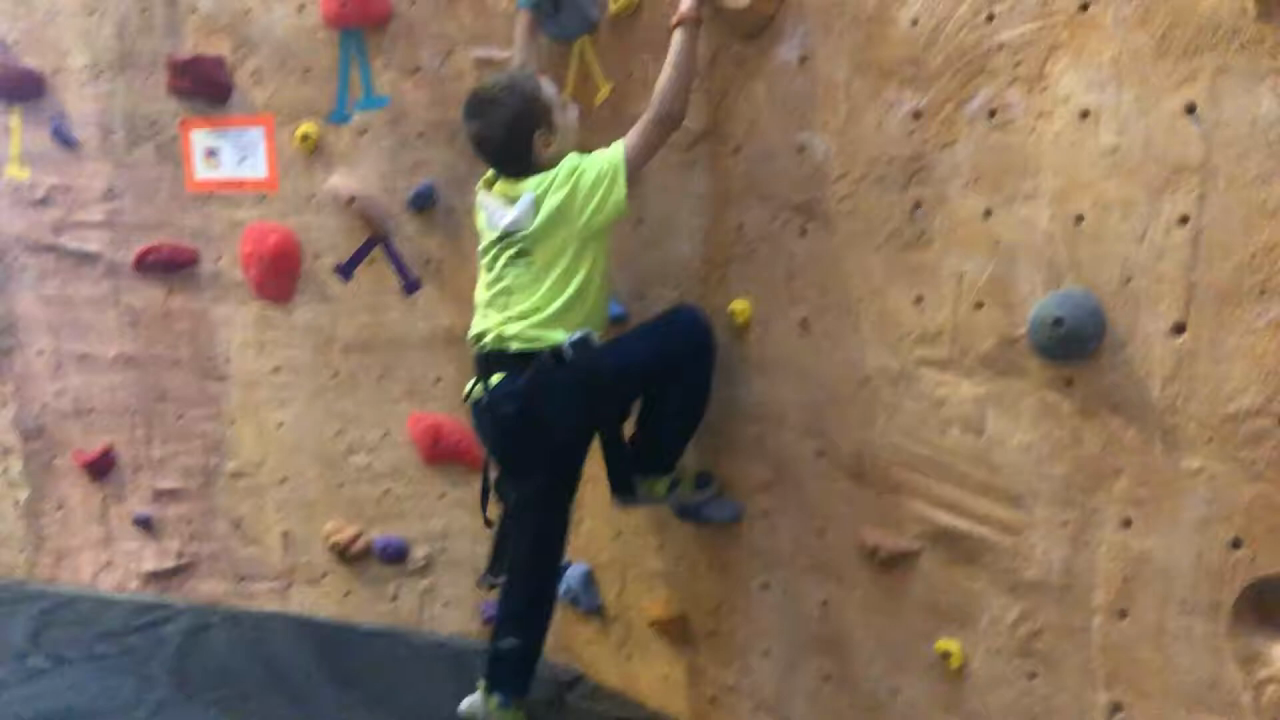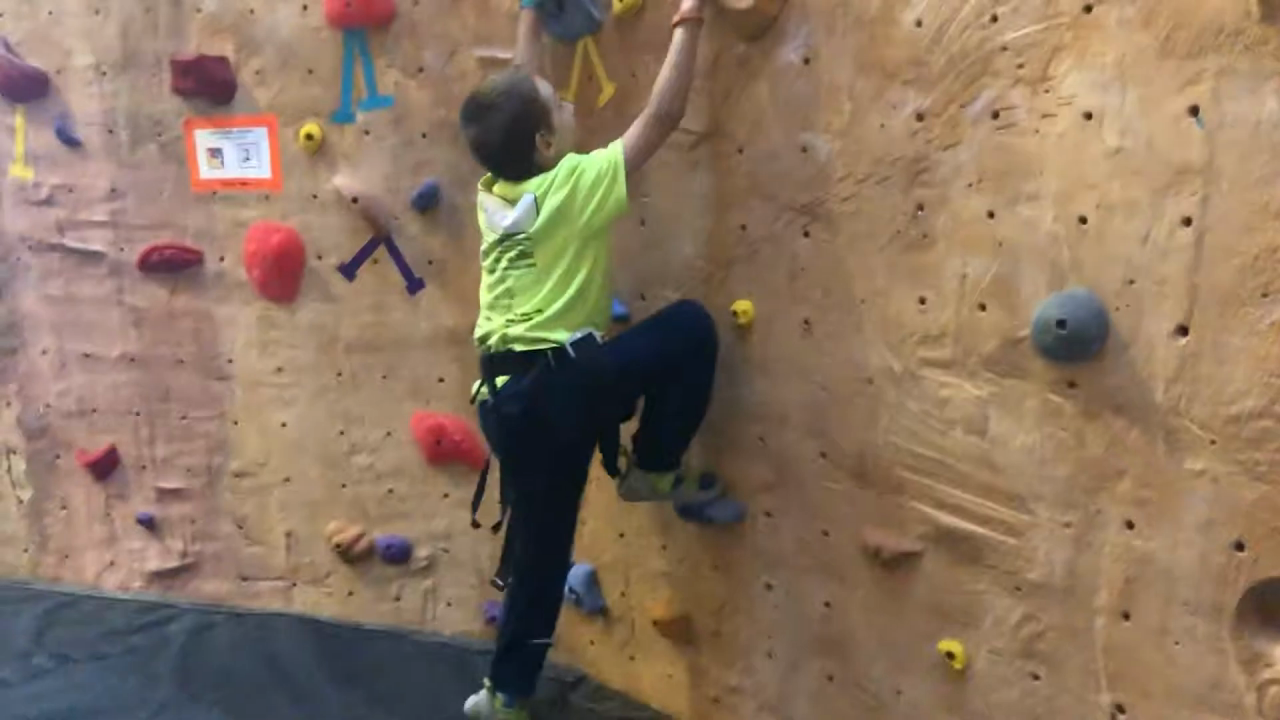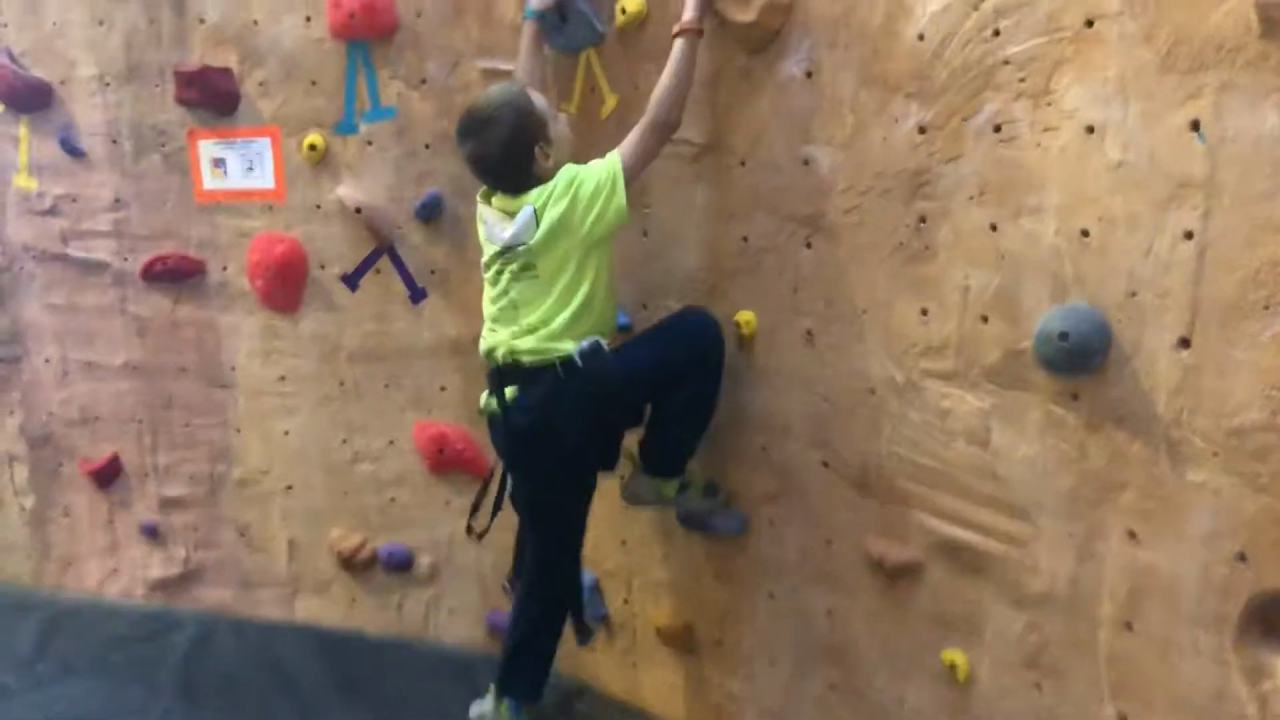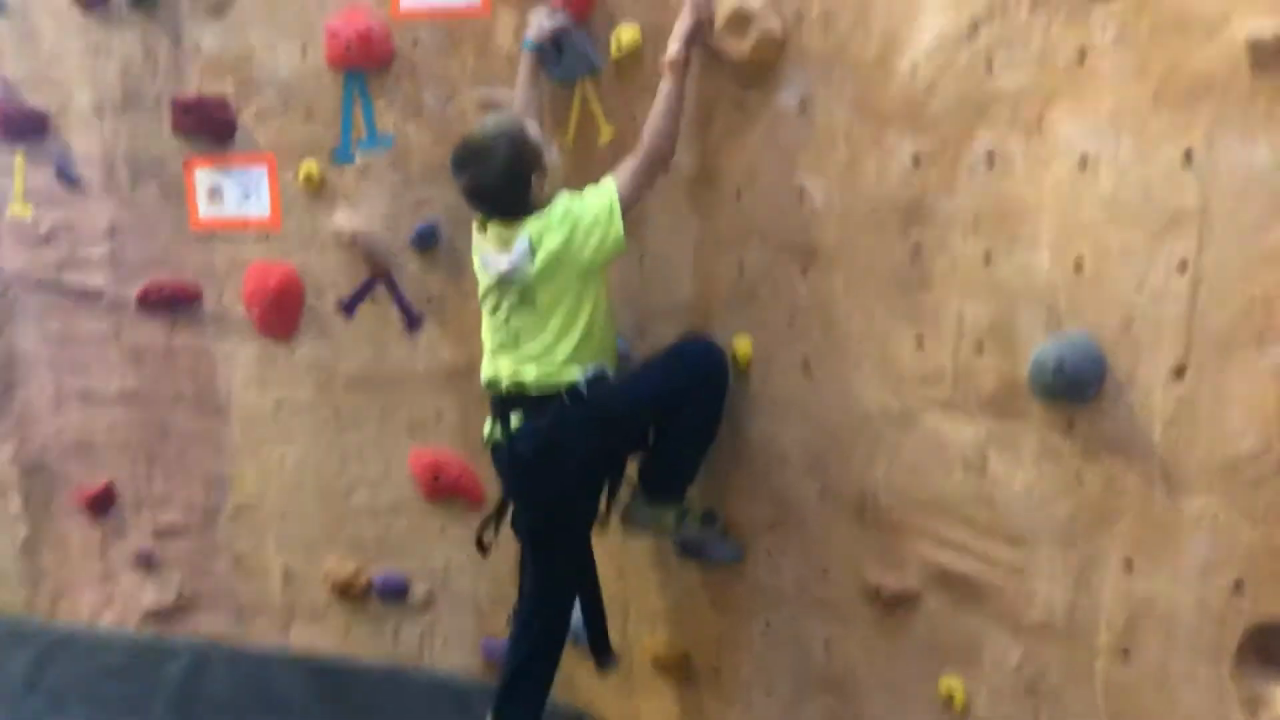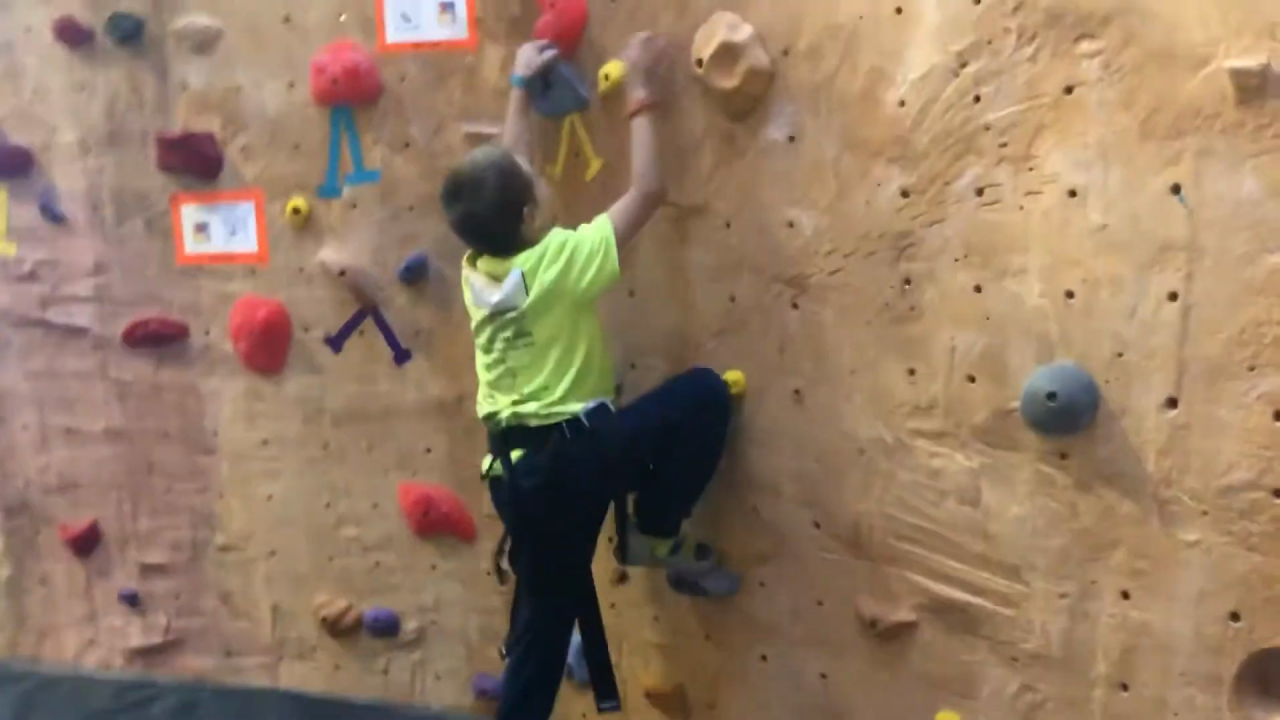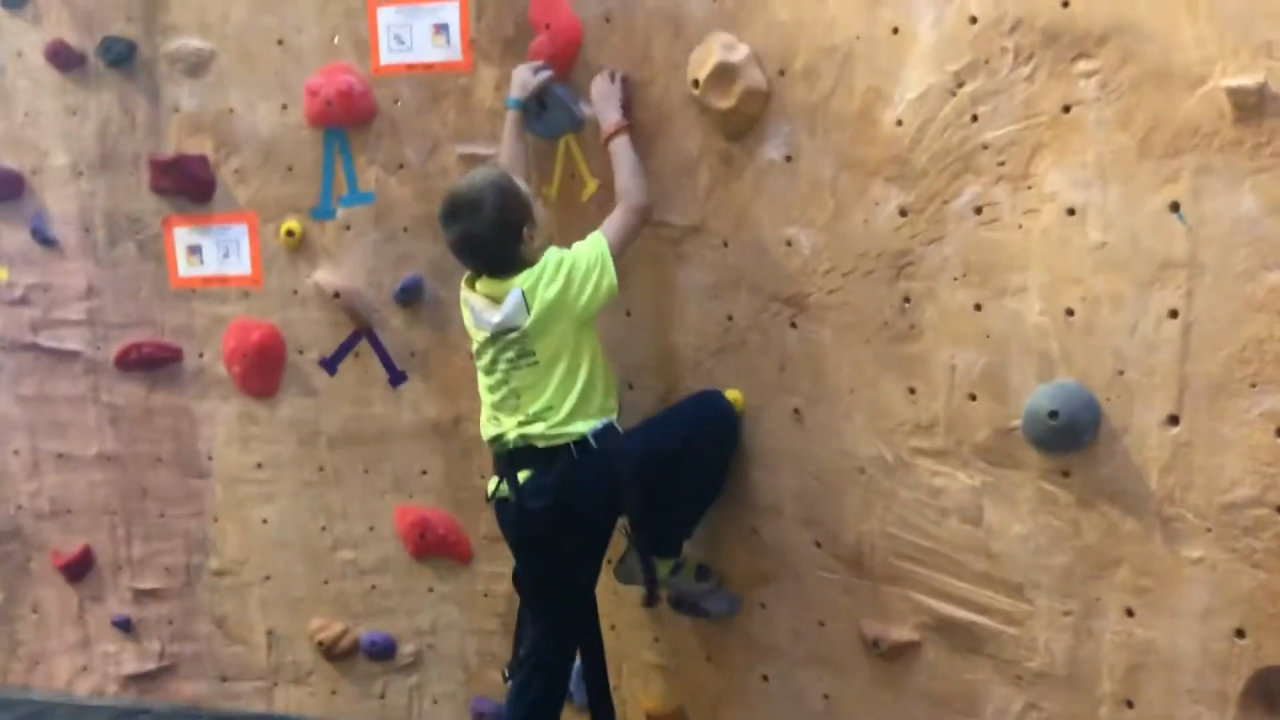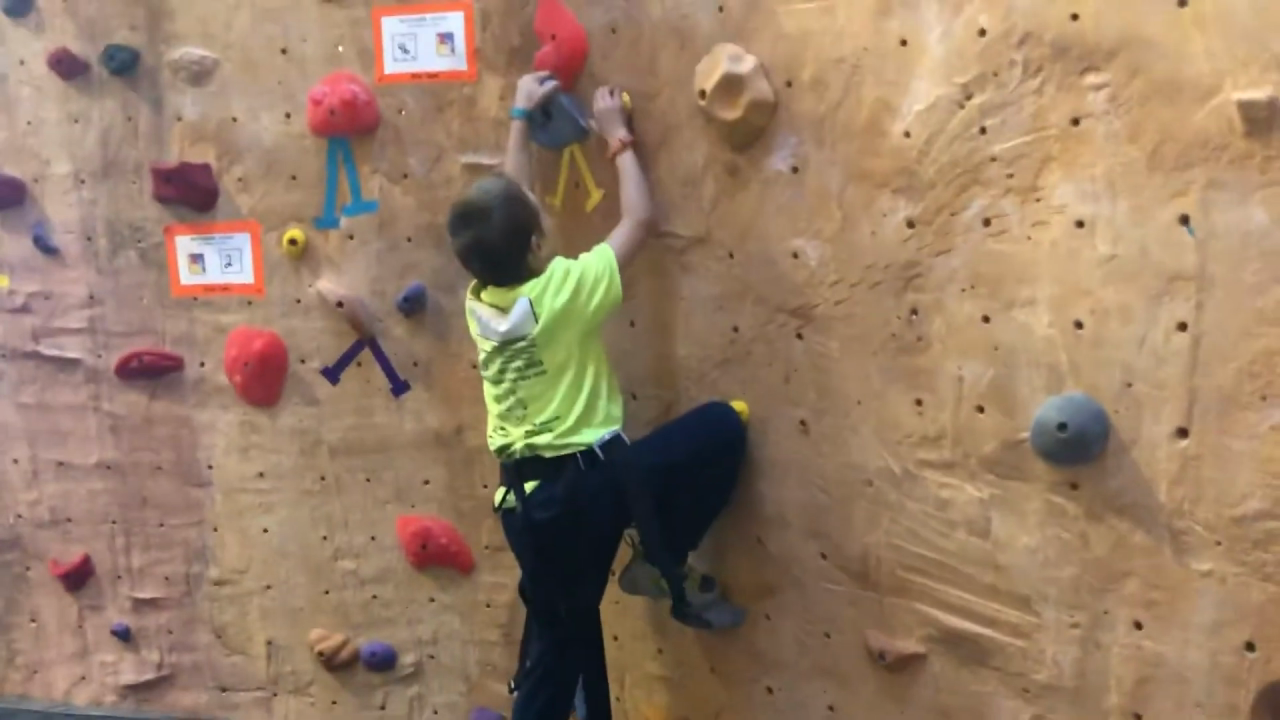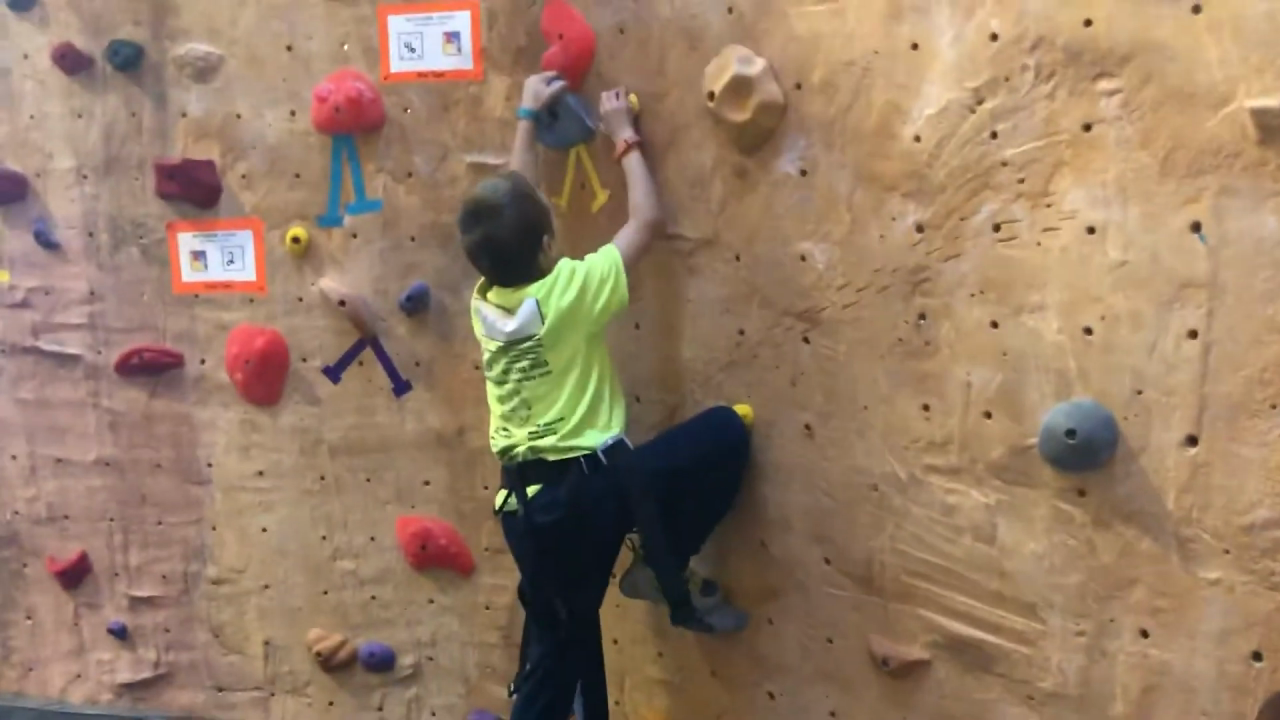
dt=0.1s
person 1, frame 1
left shoulder: (494, 186)
right shoulder: (574, 184)
left elbow: (520, 95)
right elbow: (665, 115)
left hip: (499, 395)
right hip: (552, 387)
left knee: (533, 542)
right knee: (688, 332)
right ankle: (650, 472)
person 1, frame 2
left shoulder: (495, 188)
right shoulder: (573, 184)
left elbow: (517, 97)
right elbow: (663, 113)
left hip: (504, 396)
right hip: (556, 386)
left knee: (539, 543)
right knee: (690, 327)
right ankle: (655, 468)
person 1, frame 3
left shoulder: (493, 200)
right shoulder: (572, 197)
left elbow: (515, 104)
right elbow: (659, 123)
left hip: (511, 406)
right hip: (564, 395)
left knee: (547, 551)
right knee: (696, 334)
right ankle: (660, 473)
person 1, frame 4
left shoulder: (486, 232)
right shoulder: (563, 222)
left elbow: (518, 130)
right elbow: (651, 152)
left hip: (519, 436)
right hip: (573, 421)
left knee: (548, 579)
right knee: (700, 359)
right ankle: (658, 501)
person 1, frame 5
left shoulder: (476, 270)
right shoulder: (559, 262)
left elbow: (502, 174)
right elbow: (646, 189)
left wrist: (521, 85)
right wrist: (644, 97)
left hip: (514, 468)
right hip: (572, 454)
left knee: (545, 610)
right knee: (704, 393)
right ankle: (655, 535)
person 1, frame 6
left shoulder: (475, 291)
right shoulder: (558, 280)
left elbow: (499, 194)
right elbow: (634, 206)
left wrist: (516, 106)
right wrist: (613, 122)
left hip: (520, 489)
right hip: (578, 476)
left knee: (548, 631)
right knee: (712, 415)
right ankle: (656, 555)
person 1, frame 7
left shoulder: (478, 301)
right shoulder: (564, 288)
left elbow: (502, 204)
right elbow: (640, 217)
left wrist: (520, 118)
right wrist: (617, 134)
left hip: (525, 499)
right hip: (585, 483)
left knee: (554, 644)
right knee: (720, 427)
right ankle: (660, 566)
person 1, frame 8
left shoulder: (484, 301)
right shoulder: (570, 290)
left elbow: (509, 209)
right elbow: (647, 219)
left wrist: (527, 118)
right wrist: (623, 134)
left hip: (526, 504)
right hip: (589, 489)
left knee: (554, 647)
right knee: (724, 432)
right ankle: (661, 569)
